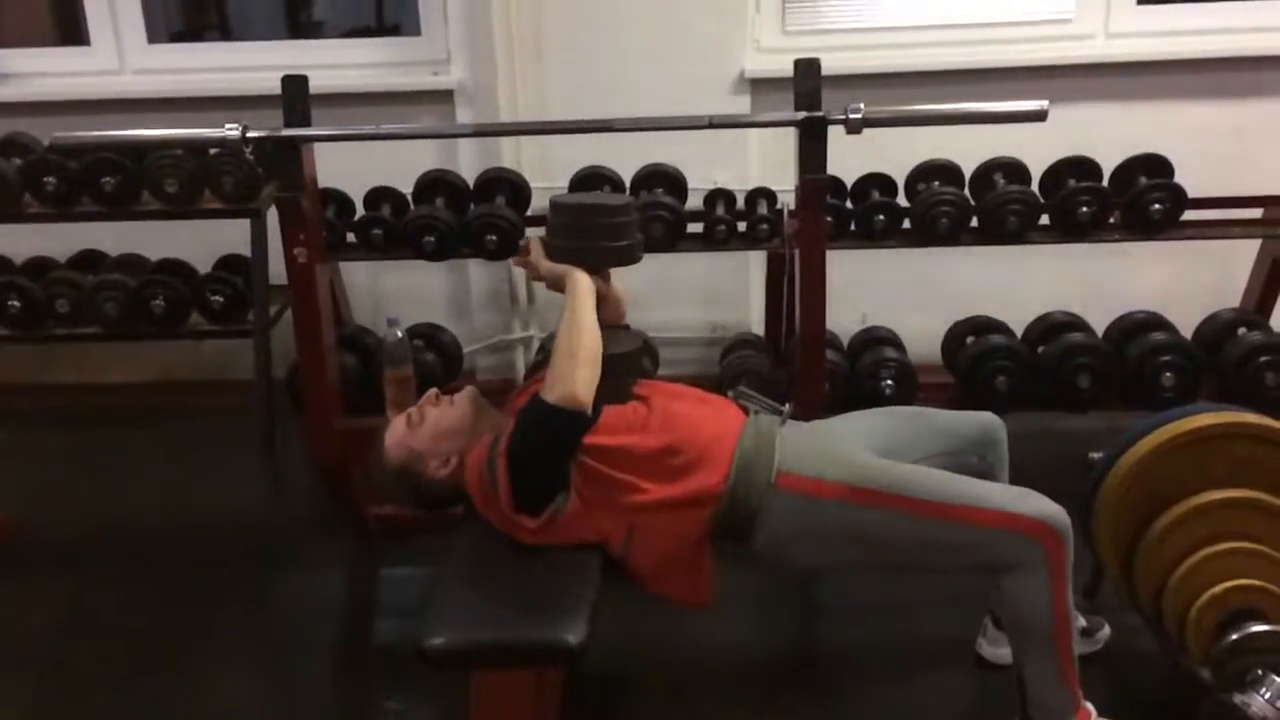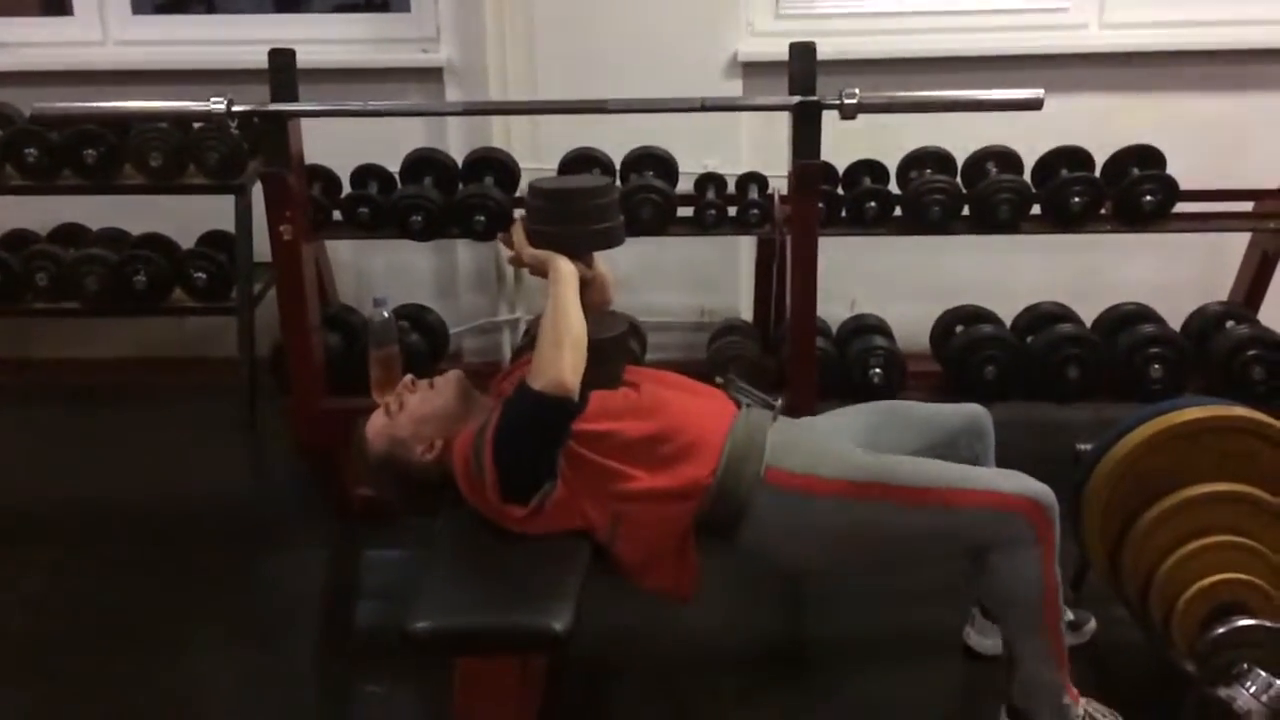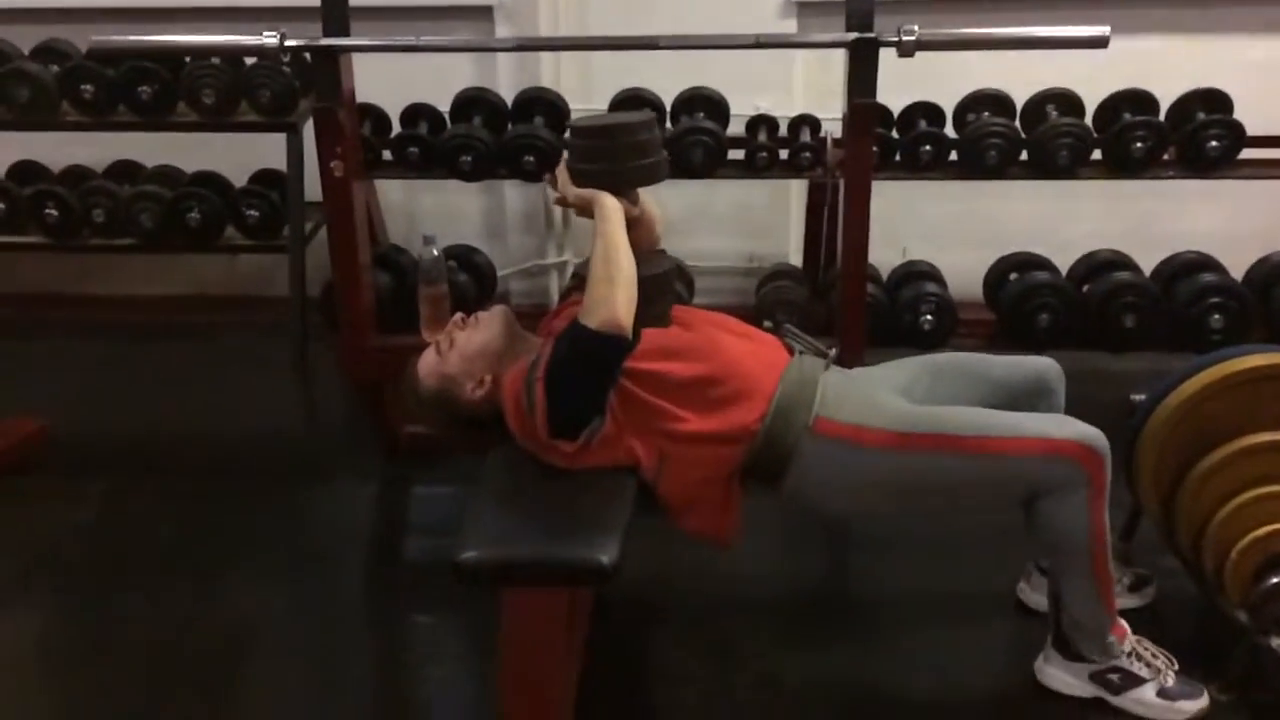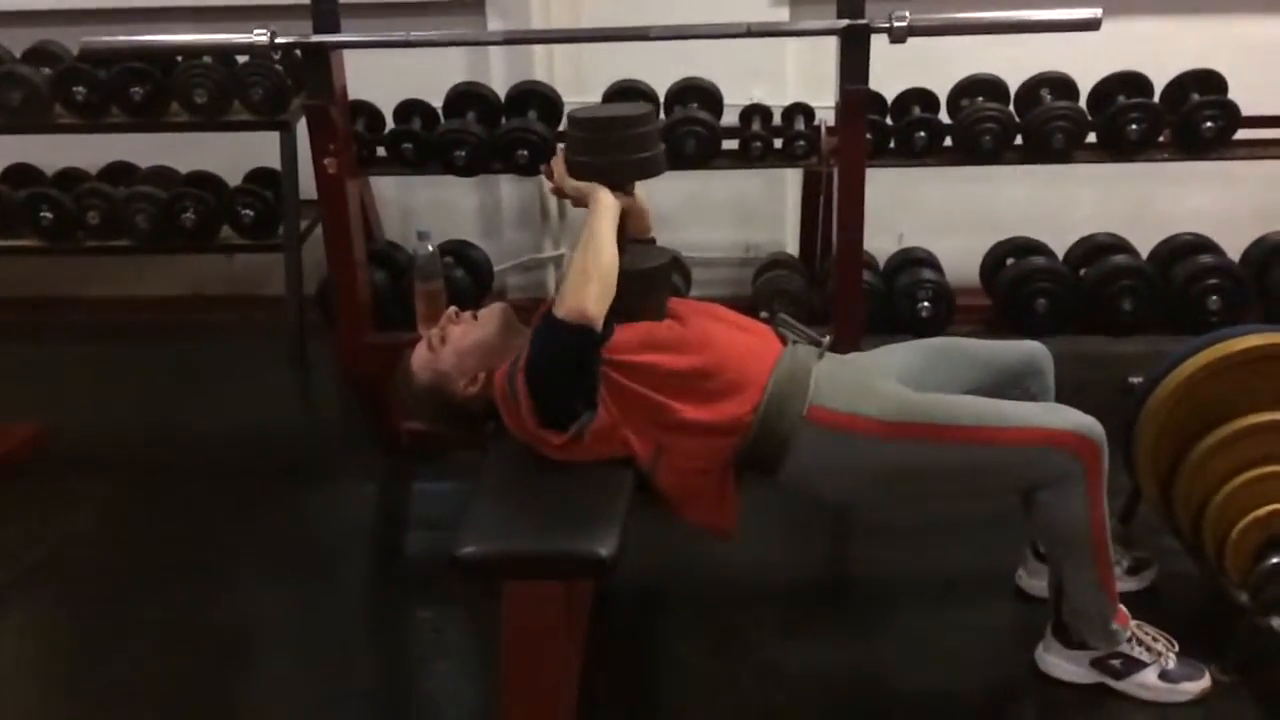
dt=1s
person 1, frame 1
left shoulder: (515, 417)
right shoulder: (504, 471)
left elbow: (610, 352)
right elbow: (570, 402)
left wrist: (591, 281)
right wrist: (574, 282)
left hip: (772, 440)
right hip: (775, 489)
left knee: (982, 435)
right knee: (1040, 529)
left ankle: (1018, 617)
person 1, frame 2
left shoulder: (502, 400)
right shoulder: (492, 458)
left elbow: (593, 329)
right elbow: (559, 387)
left wrist: (577, 265)
right wrist: (557, 268)
left hip: (766, 437)
right hip: (767, 489)
left knee: (968, 427)
right knee: (1027, 507)
left ankle: (1009, 608)
person 1, frame 3
left shoulder: (549, 339)
right shoulder: (541, 396)
left elbow: (646, 260)
right elbow: (610, 327)
left wrist: (623, 201)
right wrist: (603, 208)
left hip: (817, 385)
right hip: (812, 438)
left knee: (1038, 380)
right knee: (1078, 452)
left ankle: (1064, 571)
right ankle: (1088, 649)
person 1, frame 4
left shoulder: (538, 333)
right shoulder: (535, 390)
left elbow: (637, 252)
right elbow: (582, 319)
left wrist: (613, 191)
right wrist: (598, 202)
left hip: (809, 370)
right hip: (805, 425)
left knee: (1026, 364)
right knee: (1075, 442)
left ankle: (1060, 554)
right ankle: (1090, 638)
